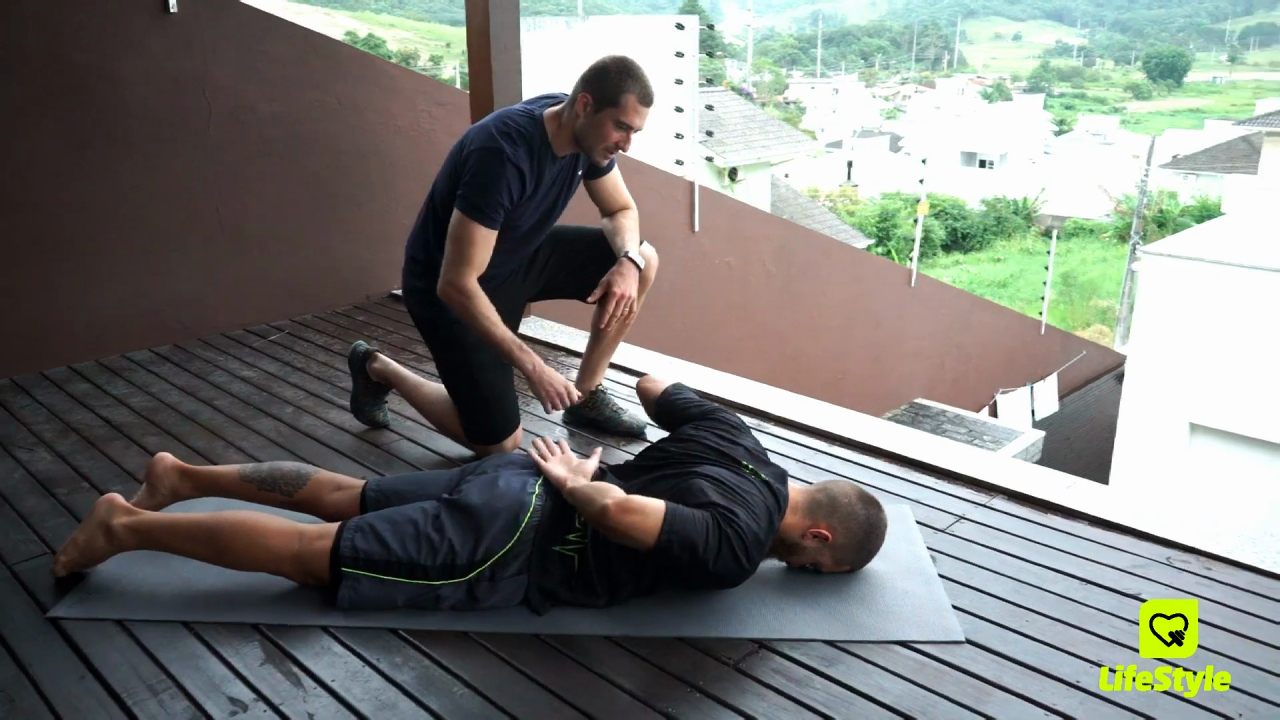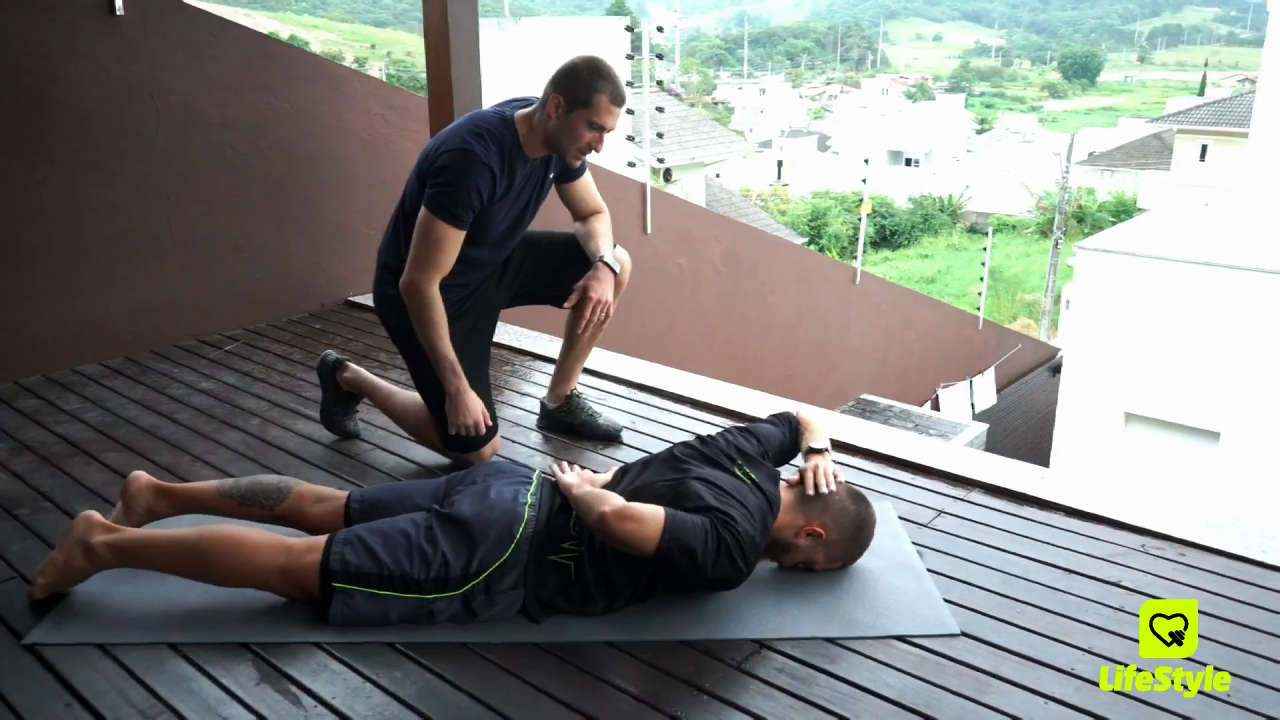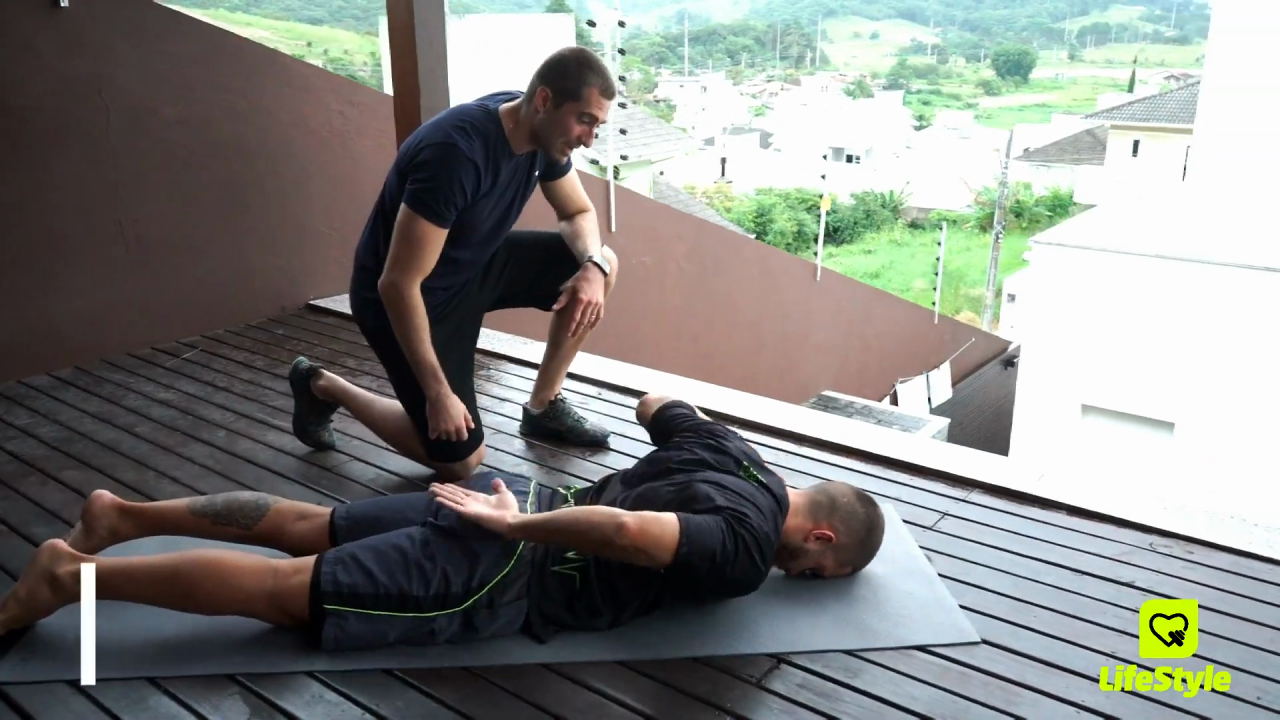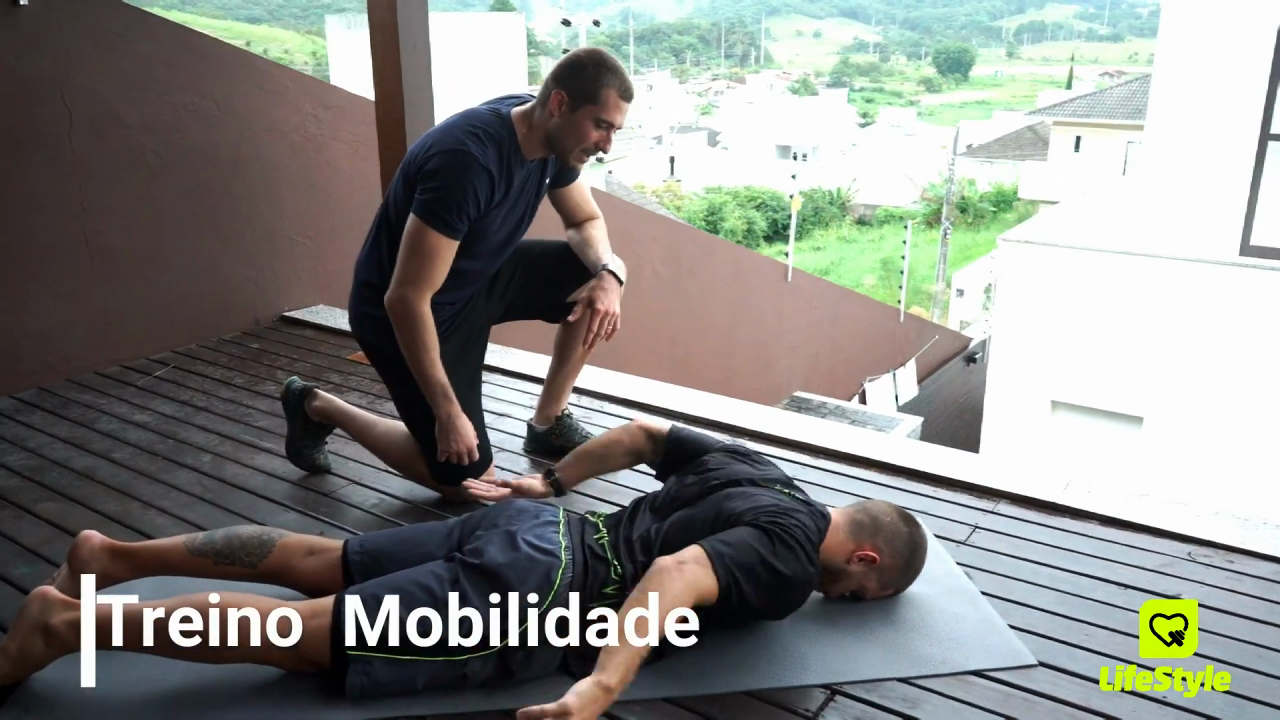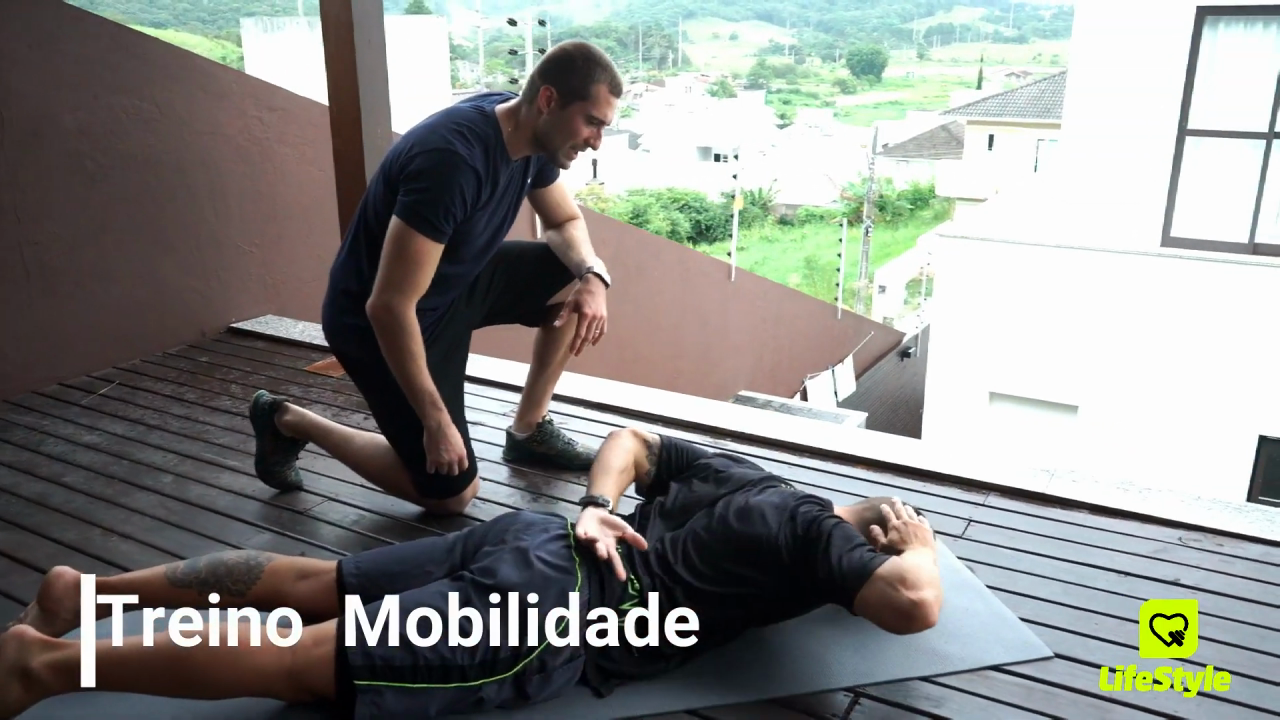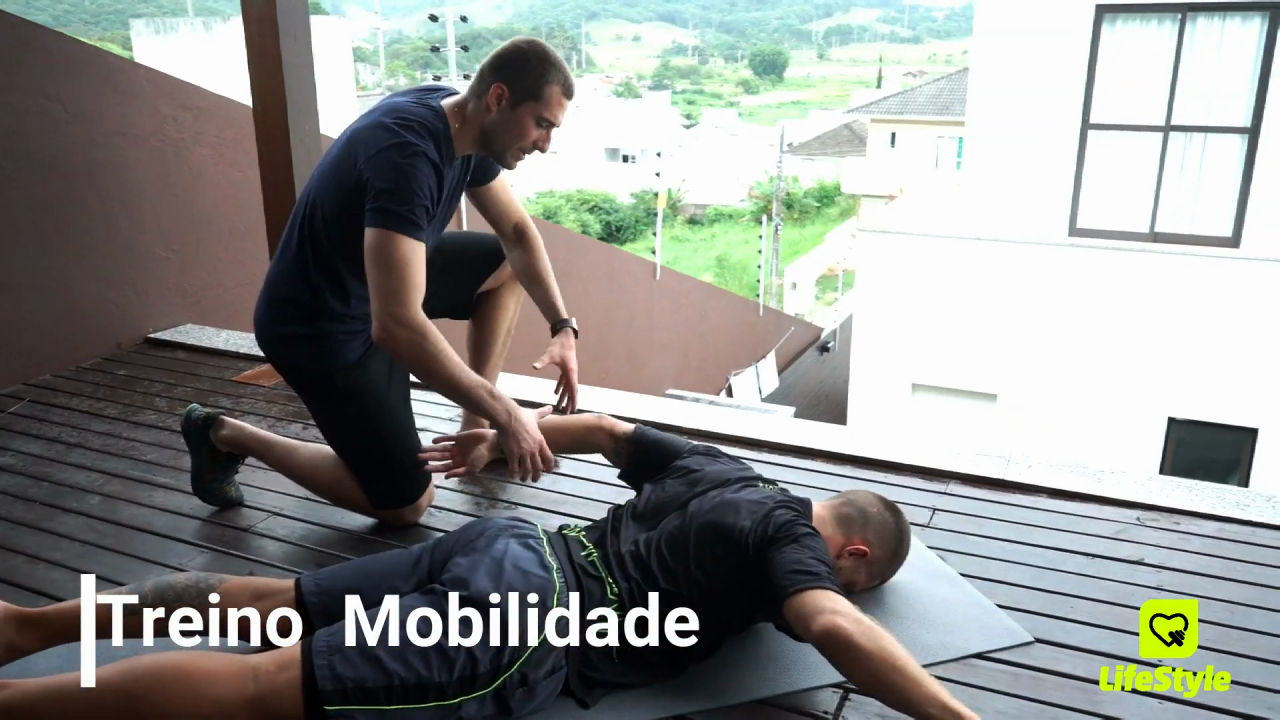
dt=0.7s
person 1, frame 1
left shoulder: (732, 439)
right shoulder: (738, 545)
left elbow: (653, 386)
right elbow: (618, 513)
right wrist: (573, 484)
left hip: (514, 484)
right hip: (504, 547)
left knee: (341, 499)
right knee: (308, 554)
left ankle: (183, 476)
right ankle: (129, 524)
person 1, frame 2
left shoulder: (747, 454)
right shoulder: (734, 547)
left elbow: (795, 414)
right elbow: (616, 520)
left wrist: (821, 453)
right wrist: (580, 490)
left hip: (508, 491)
right hip: (499, 558)
left knee: (323, 508)
right knee: (298, 568)
left ankle: (158, 493)
right ankle: (110, 542)
person 1, frame 3
left shoulder: (729, 451)
right shoulder: (749, 547)
left elbow: (649, 400)
right elbow: (626, 533)
right wrist: (518, 529)
left hip: (507, 500)
right hip: (494, 572)
left knee: (305, 528)
right knee: (282, 591)
left ankle: (122, 511)
right ankle: (77, 573)
person 1, frame 4
left shoulder: (760, 470)
right shoulder: (793, 553)
left elbow: (642, 430)
right elbow: (673, 580)
left wrist: (546, 482)
left hip: (529, 533)
right hip: (530, 596)
left knee: (315, 561)
right knee: (303, 631)
left ankle: (113, 553)
person 1, frame 5
left shoulder: (748, 473)
right shoulder: (822, 535)
left elbow: (628, 438)
right elbow: (911, 605)
left wrist: (597, 507)
right wrist: (917, 548)
left hip: (525, 543)
right hip: (540, 623)
left knee: (305, 589)
left ankle: (86, 590)
person 1, frame 6
left shoulder: (720, 470)
right shoulder: (793, 546)
left elbow: (599, 425)
right elbow: (838, 630)
left wrist: (491, 434)
left hip: (502, 549)
right hip: (517, 635)
left knee: (255, 605)
person 2, frame 1
left shoulder: (588, 132)
right shoulder: (502, 154)
left elbow: (622, 210)
right elbow: (455, 284)
left wrist: (628, 261)
right wrist: (533, 367)
left hip: (521, 255)
right hip: (456, 289)
left knee: (642, 262)
right knee: (500, 442)
left ankle: (586, 397)
right ankle: (378, 370)
person 2, frame 2
left shoulder: (560, 136)
right shoulder: (472, 157)
left elbow: (594, 214)
right elbow: (418, 283)
left wrist: (602, 266)
right wrist: (457, 388)
left hip: (492, 262)
right hip: (431, 293)
left knee: (616, 265)
right knee: (476, 450)
left ankle: (559, 402)
right ankle: (349, 379)
person 2, frame 3
left shoulder: (544, 132)
right shoulder: (455, 152)
left elbow: (579, 213)
right elbow: (397, 283)
left wrist: (591, 266)
right wrist: (438, 393)
left hip: (473, 264)
right hip: (406, 297)
left knee: (602, 264)
right knee: (460, 459)
left ankle: (544, 407)
right ankle: (324, 387)
person 2, frame 4
left shoulder: (551, 135)
right shoulder: (467, 159)
left elbow: (587, 220)
right elbow: (405, 299)
left wrist: (607, 274)
right wrist: (448, 413)
right hip: (404, 314)
left knee: (606, 273)
right knee: (468, 480)
left ankle: (548, 424)
right ankle: (319, 408)
person 2, frame 5
left shoulder: (528, 132)
right shoulder: (452, 160)
left elbow: (566, 222)
right elbow: (388, 306)
left wrist: (592, 275)
right wrist: (436, 421)
right hip: (376, 322)
left knee: (581, 277)
right knee: (452, 493)
left ankle: (528, 431)
right ankle: (289, 422)
person 2, frame 6
left shoulder: (464, 124)
right shoulder: (405, 155)
left elbow: (516, 231)
right elbow: (396, 326)
left wrist: (563, 326)
right wrist: (506, 415)
right hip: (320, 326)
left knee: (511, 265)
right knee: (406, 503)
left ankle: (475, 433)
right ankle: (226, 437)
